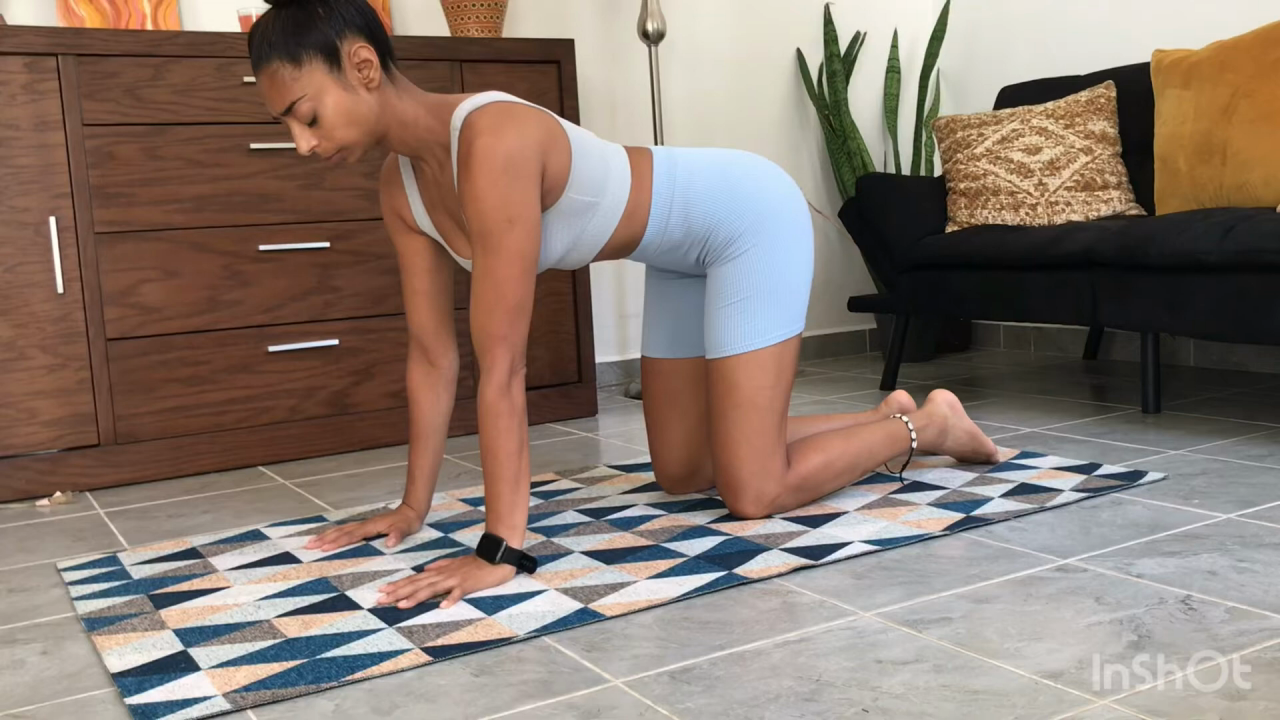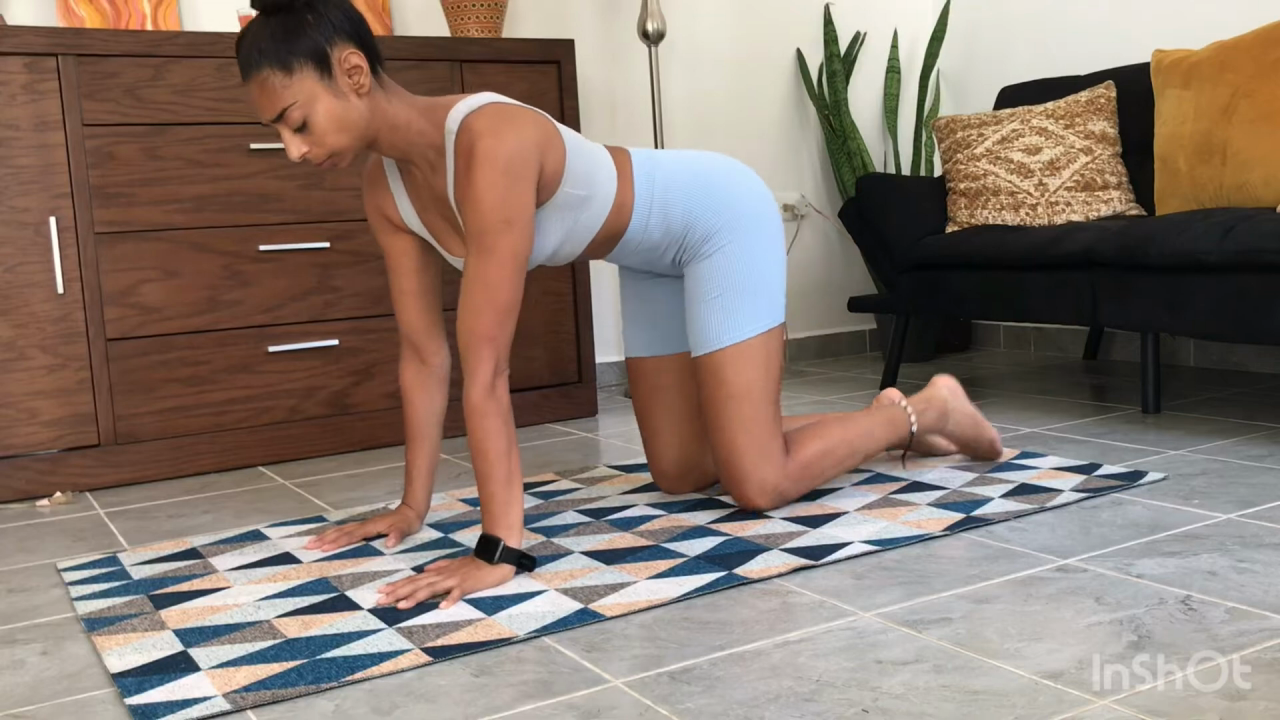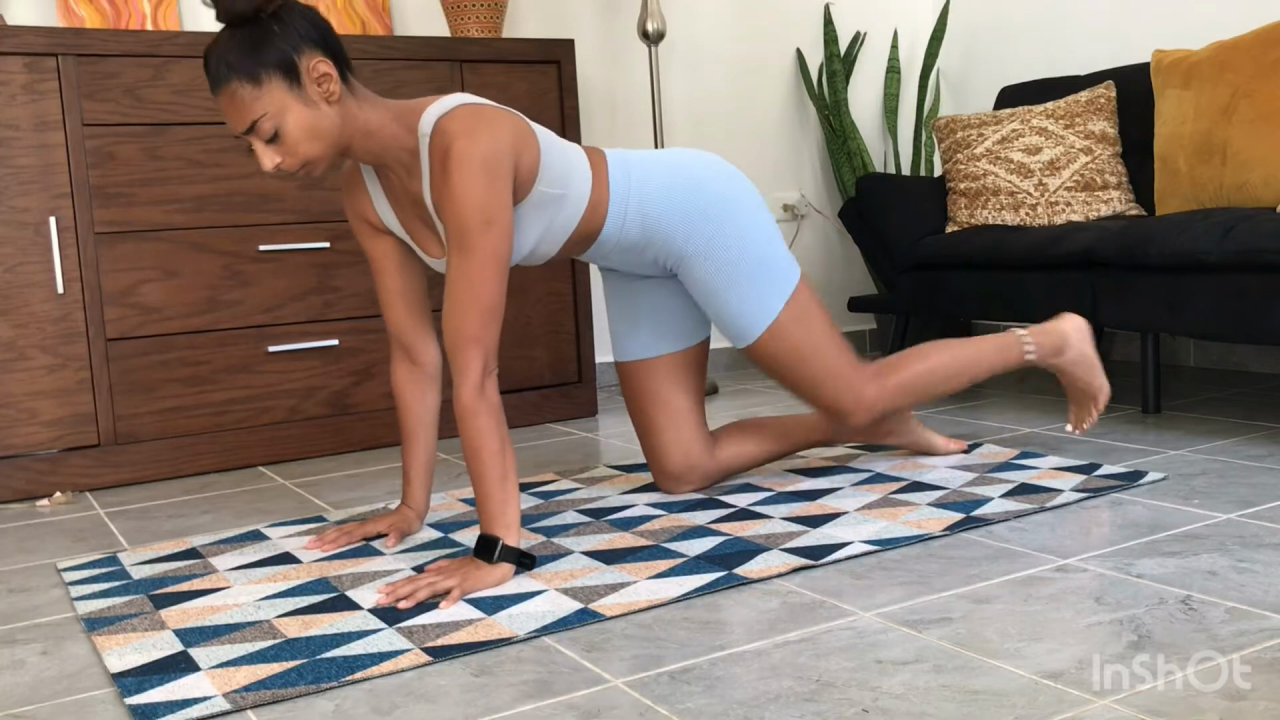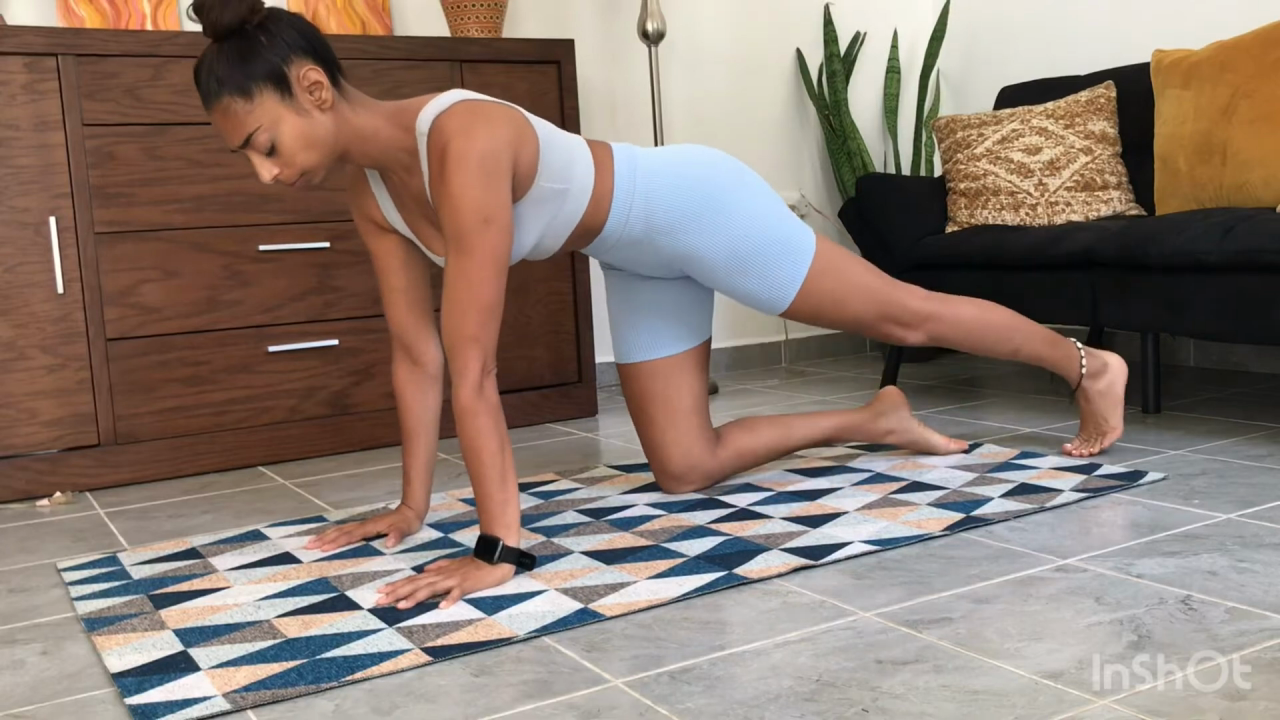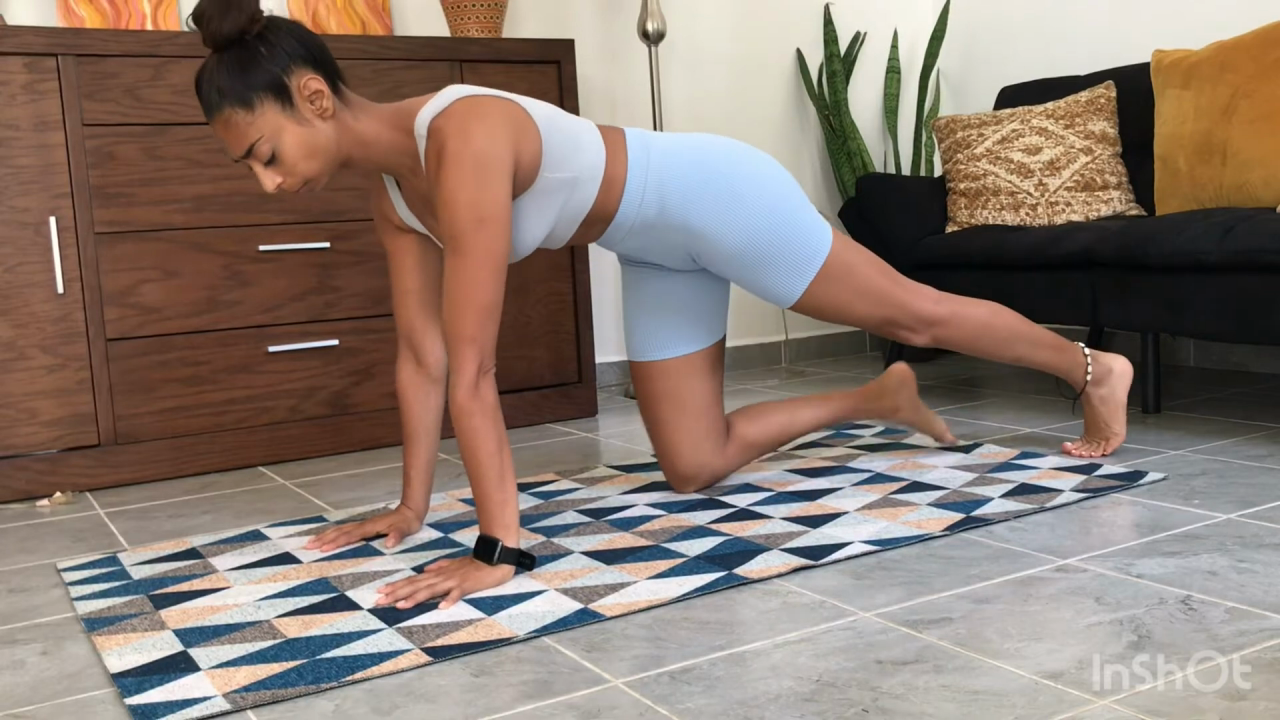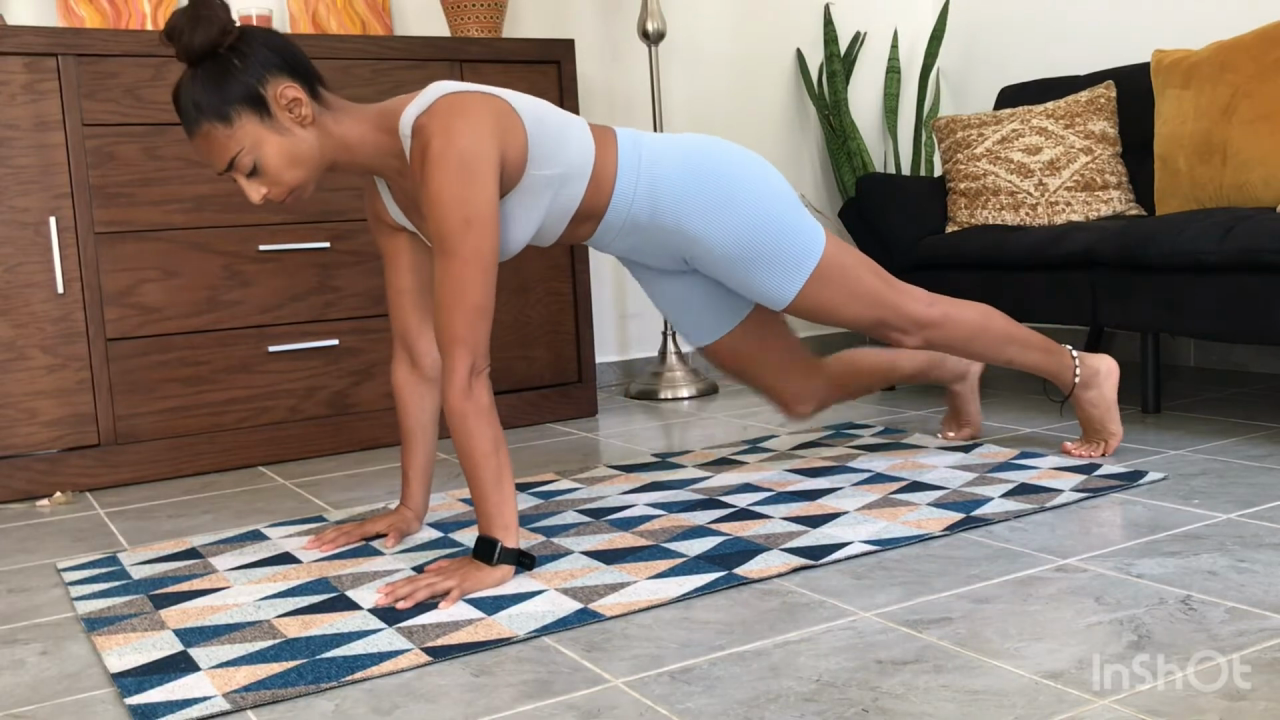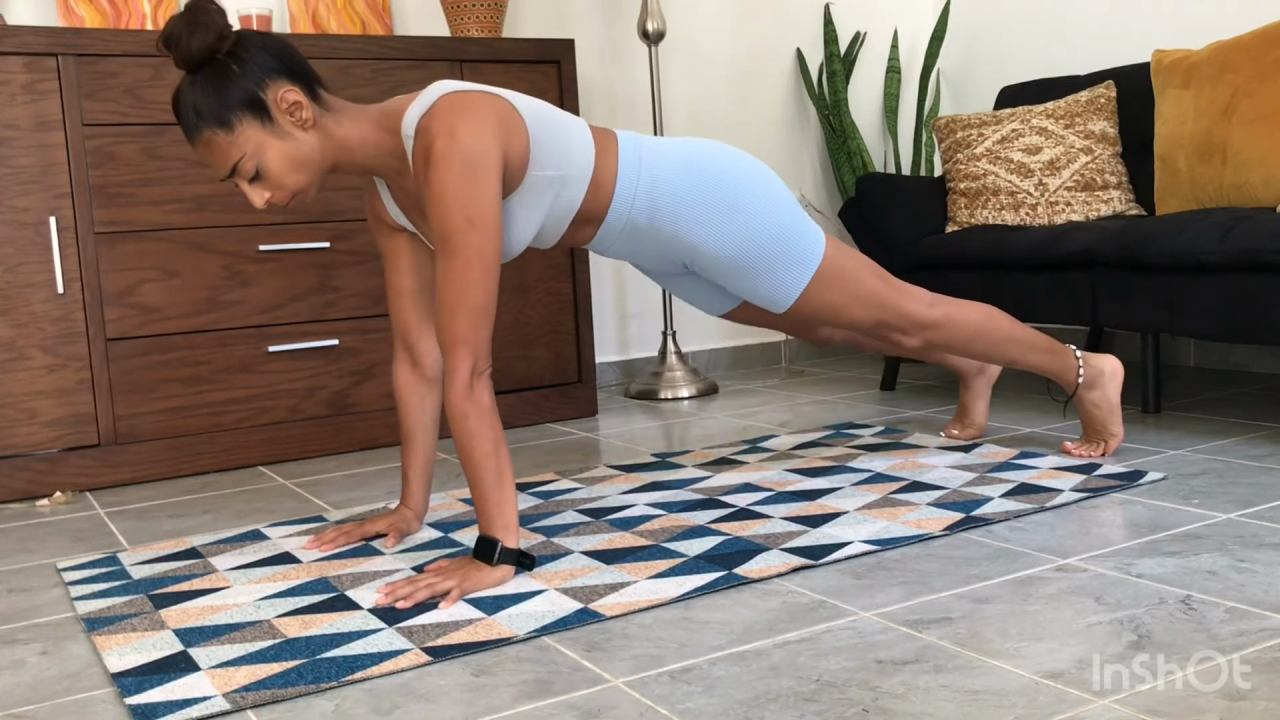
dt=0.3s
person 1, frame 1
left shoulder: (493, 141)
right shoulder: (402, 186)
left elbow: (500, 369)
right elbow: (432, 356)
left wrist: (502, 548)
right wrist: (413, 508)
left hip: (748, 213)
right hip: (685, 249)
left knee: (755, 495)
right knee: (682, 475)
left ankle: (929, 423)
right ankle: (884, 419)
person 1, frame 2
left shoulder: (491, 141)
right shoulder: (385, 186)
left elbow: (484, 368)
right elbow: (424, 355)
left wrist: (501, 546)
right wrist: (413, 506)
left hip: (721, 215)
right hip: (656, 256)
left knee: (758, 485)
right knee: (680, 473)
left ankle: (925, 410)
right ankle: (882, 419)
person 1, frame 3
left shoulder: (464, 142)
right shoulder: (365, 193)
left elbow: (474, 369)
right elbow: (414, 355)
left wrist: (500, 547)
right wrist: (412, 506)
left hip: (694, 210)
right hip: (635, 257)
left knee: (850, 396)
right knee: (683, 470)
left ankle: (1052, 341)
right ankle: (883, 423)
person 1, frame 4
left shoulder: (461, 140)
right shoulder: (371, 194)
left elbow: (472, 370)
right elbow: (416, 356)
left wrist: (500, 545)
right wrist: (412, 506)
left hip: (698, 207)
right hip: (639, 256)
left knee: (903, 316)
right knee: (686, 468)
left ankle: (1089, 365)
right ankle: (876, 420)
person 1, frame 5
left shoulder: (461, 140)
right shoulder: (392, 189)
left elbow: (472, 371)
right elbow: (421, 354)
left wrist: (499, 550)
right wrist: (412, 507)
left hip: (715, 198)
right hip: (655, 245)
left knee: (908, 313)
right knee: (692, 466)
left ankle: (1093, 371)
right ankle: (879, 399)
person 1, frame 6
left shoulder: (447, 137)
right shoulder: (383, 186)
left elbow: (465, 371)
right elbow: (415, 356)
left wrist: (500, 547)
right wrist: (410, 507)
left hip: (707, 196)
right hip: (656, 240)
left knee: (903, 313)
right knee: (803, 389)
left ankle: (1080, 373)
right ankle: (943, 372)
person 1, frame 7
left shoulder: (451, 140)
right shoulder: (383, 184)
left elbow: (468, 372)
right elbow: (418, 356)
left wrist: (499, 548)
right wrist: (411, 507)
left hip: (705, 203)
right hip: (661, 242)
left knee: (902, 312)
right knee: (827, 325)
left ankle: (1086, 372)
right ankle: (972, 372)
